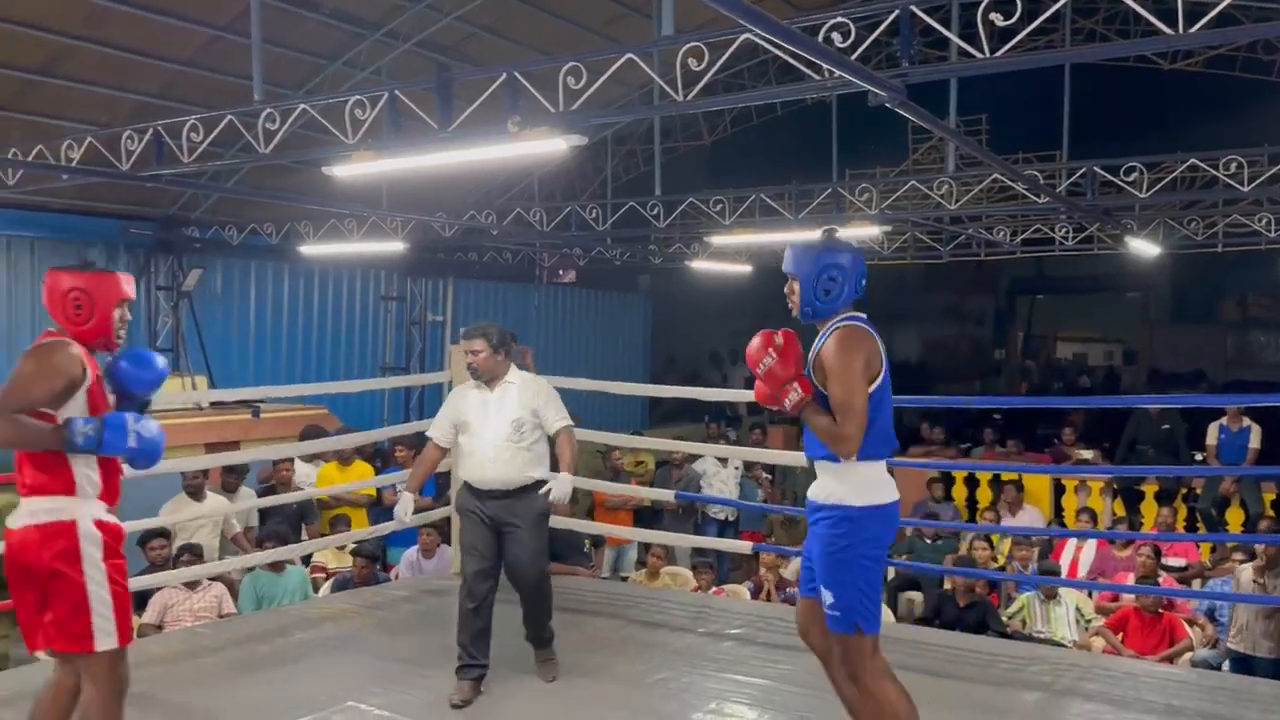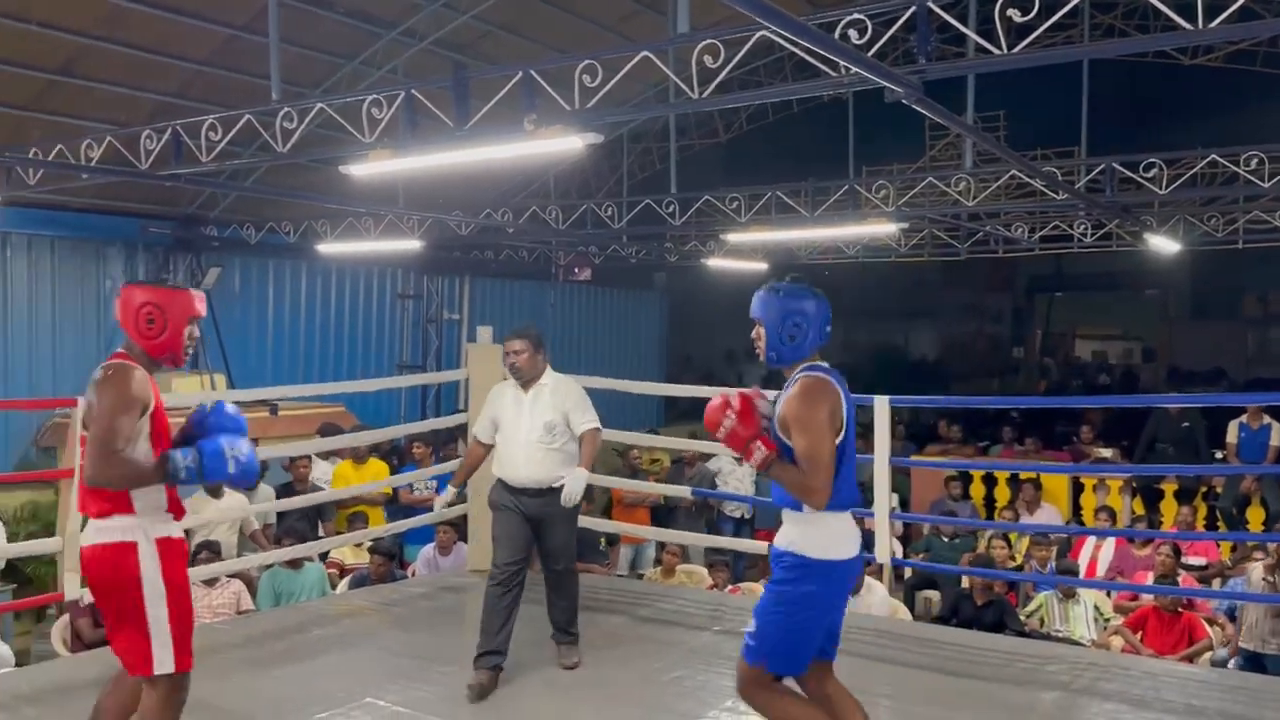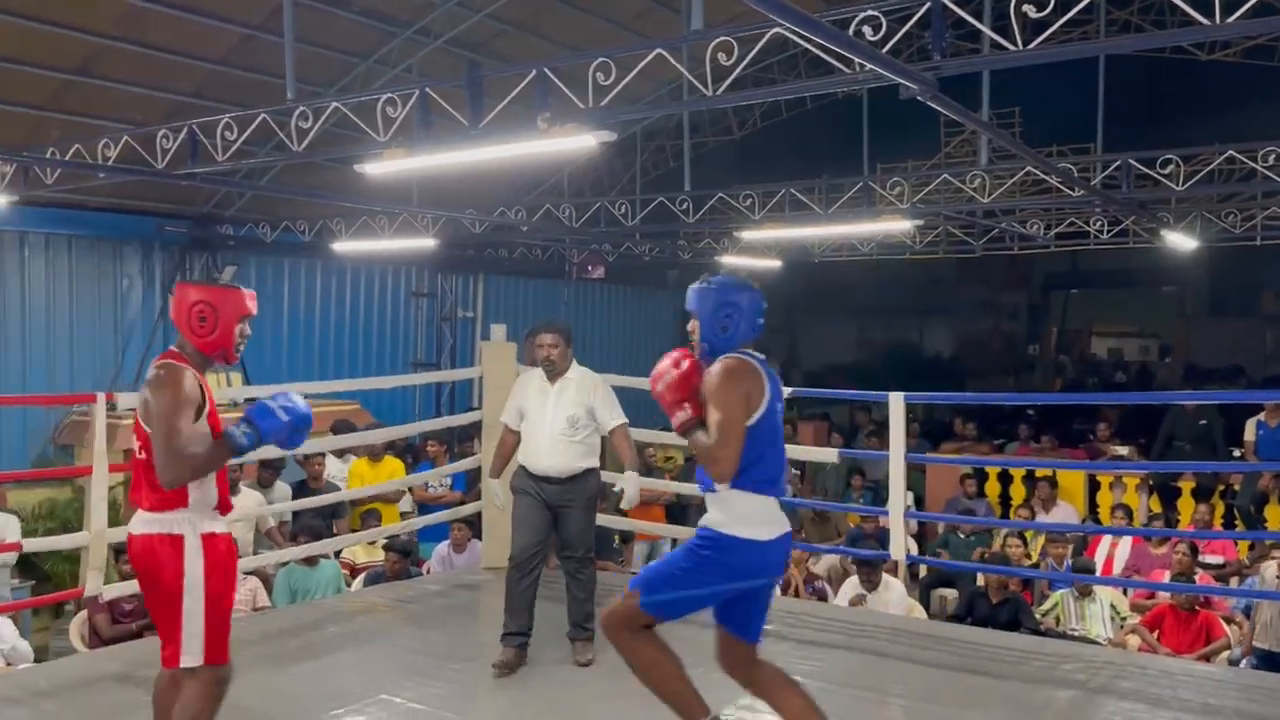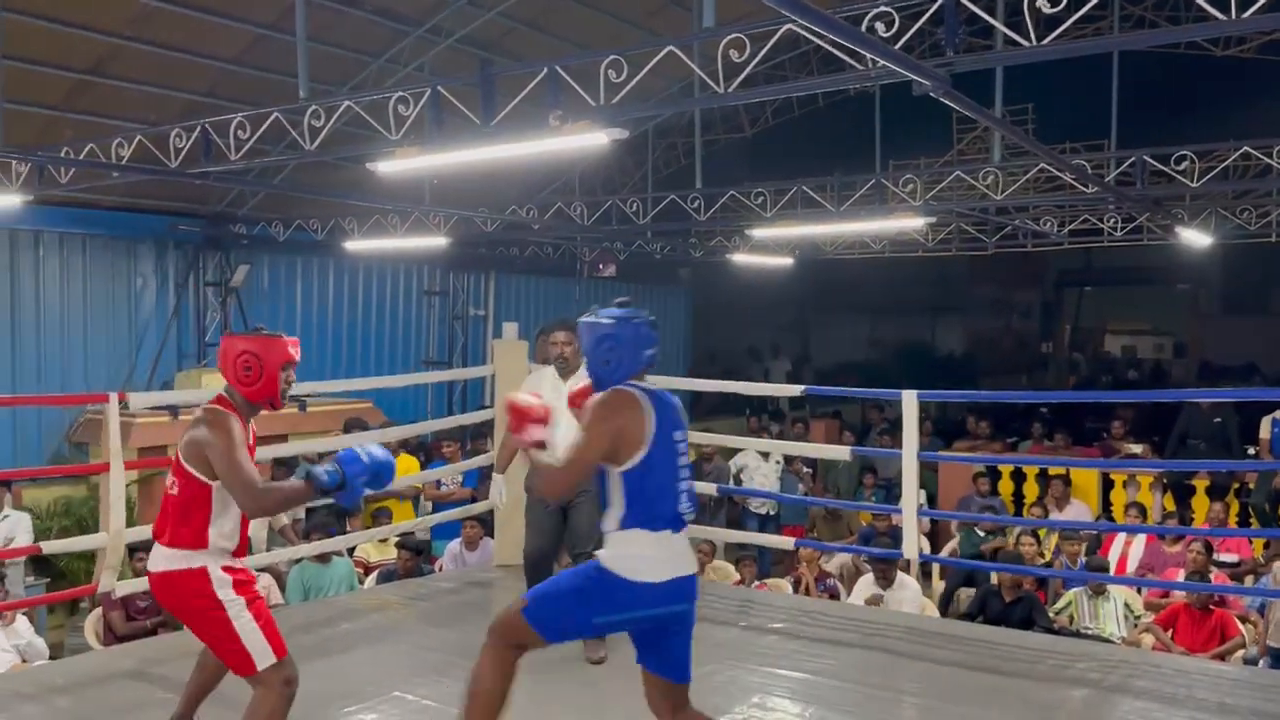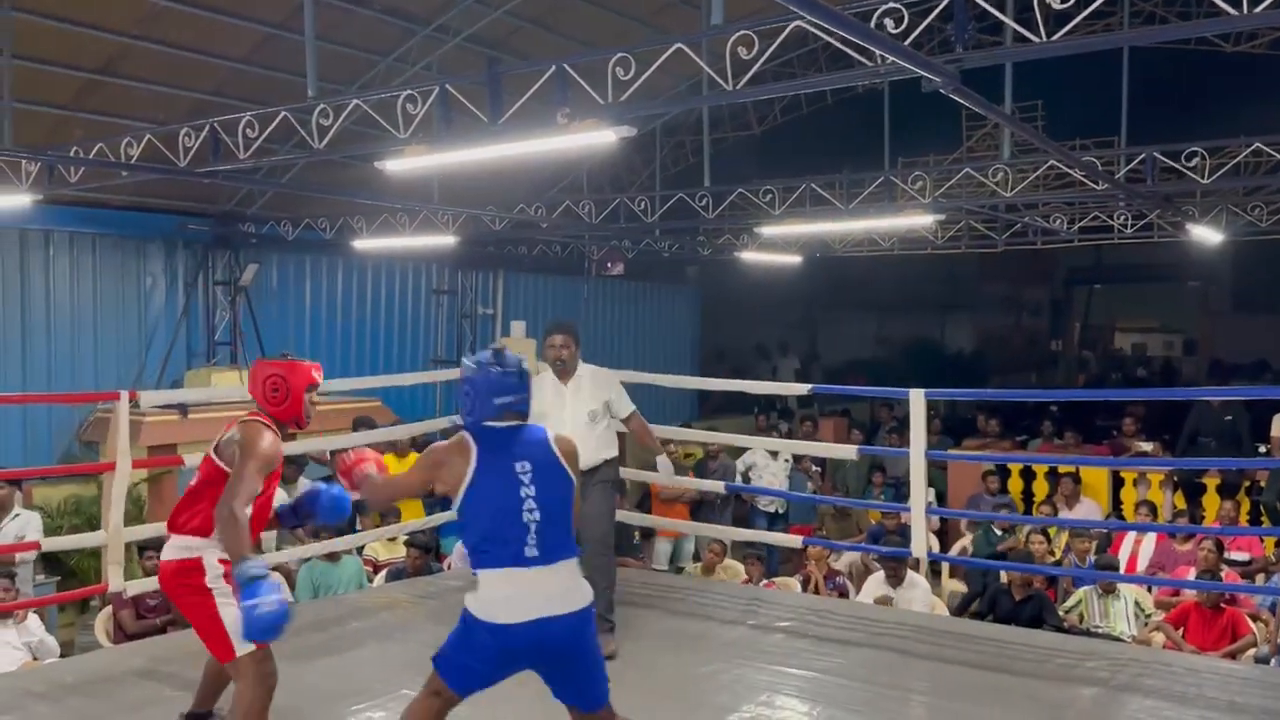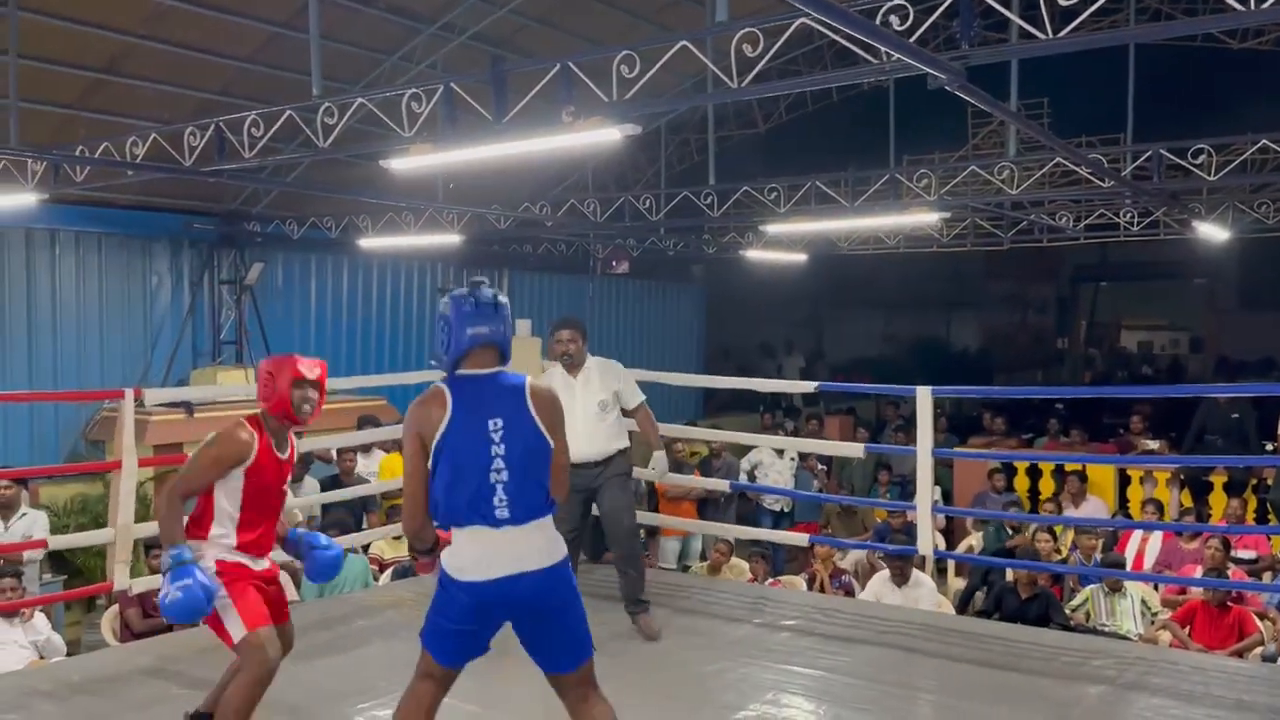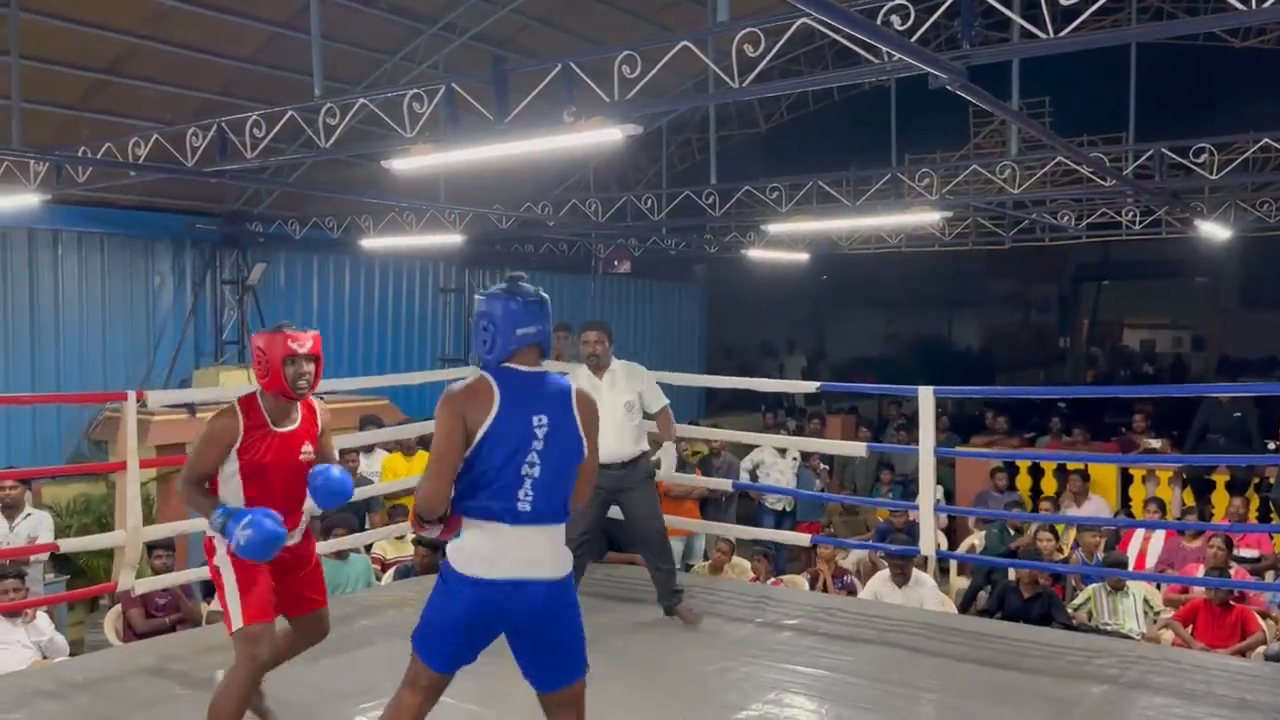
dt=0.2s
person 1, frame 1
left shoulder: (844, 342)
right shoulder: (843, 335)
left elbow: (846, 441)
left wrist: (791, 389)
right wrist: (791, 387)
left hip: (854, 509)
right hip: (843, 503)
left knee: (857, 656)
right knee: (813, 629)
person 1, frame 2
left shoulder: (808, 393)
right shoulder: (820, 384)
left elbow: (816, 491)
left wrist: (755, 450)
right wrist: (764, 428)
left hip: (813, 559)
right hip: (830, 551)
right knee: (816, 677)
person 1, frame 3
left shoulder: (728, 373)
right shoulder: (756, 373)
left elbow: (721, 464)
left wrist: (681, 411)
right wrist: (697, 401)
left hip: (736, 539)
right hip: (766, 538)
left knee: (620, 621)
right knee: (742, 662)
person 1, frame 4
left shoulder: (612, 405)
right shoulder: (669, 405)
left elbow: (554, 485)
left wrist: (531, 436)
left hip: (629, 578)
right hip: (677, 578)
left knee: (504, 637)
person 1, frame 5
left shoulder: (456, 454)
right shoulder: (562, 448)
left elbow: (383, 491)
left wrist: (358, 472)
left hip: (496, 618)
right hip: (569, 612)
person 1, frame 6
left shoulder: (428, 409)
right shoulder: (541, 398)
left elbow: (413, 513)
right elbow: (560, 492)
left wrist: (422, 548)
left hip: (471, 573)
right hip: (543, 569)
left knee: (429, 681)
person 1, frame 7
left shoulder: (466, 397)
right shoulder: (581, 404)
left elbow: (432, 498)
left wrist: (422, 515)
left hip: (476, 573)
right hip: (549, 577)
person 2, frame 1
left shoulder: (74, 364)
right shoulder: (64, 356)
left wrist: (130, 404)
right wrist: (90, 436)
left hip: (38, 531)
right hip: (71, 530)
left knee: (73, 669)
right knee: (107, 673)
person 2, frame 2
left shoulder: (122, 377)
right shoulder: (125, 379)
right elbow: (101, 470)
left wrist: (193, 435)
right wrist: (189, 464)
left hip: (111, 545)
right hip: (136, 548)
left knee: (139, 671)
right knee: (164, 684)
person 2, frame 3
left shoulder: (178, 375)
right shoulder: (176, 380)
right elbow: (172, 470)
left wrist: (248, 430)
right wrist: (246, 435)
left hip: (160, 535)
right hip: (184, 539)
left knee: (184, 661)
right knee: (206, 674)
person 2, frame 4
left shoulder: (231, 419)
right shoulder: (219, 426)
left elbow: (238, 487)
right elbow: (253, 500)
left wrist: (321, 477)
right wrist: (332, 477)
left hip: (183, 565)
right hip: (199, 570)
left knee: (234, 642)
right knee: (279, 679)
person 2, frame 5
left shoulder: (251, 432)
right shoulder: (262, 438)
right elbow: (229, 508)
left wrist: (293, 514)
right wrist: (251, 576)
left hip: (206, 561)
right hip: (201, 564)
left knee: (235, 638)
right knee: (257, 673)
person 2, frame 6
left shoulder: (288, 443)
right shoulder: (240, 437)
right elbow: (170, 497)
left wrist: (298, 541)
right wrist: (179, 560)
left hip: (256, 564)
right hip: (216, 565)
left knee: (279, 642)
right knee: (262, 657)
person 2, frame 7
left shoulder: (314, 413)
right shoulder: (233, 421)
left elbow: (326, 467)
right elbow: (189, 486)
left wrist: (332, 483)
right wrist: (227, 521)
left hip: (292, 541)
right hip: (241, 548)
left knee: (314, 627)
right knee: (256, 653)
left ankle: (240, 688)
person 3, frame 1
left shoulder: (535, 388)
right shoulder: (460, 396)
left elbow: (564, 432)
right elbow: (436, 447)
left wrist: (566, 474)
right wrist: (409, 491)
left hip: (526, 500)
right hip: (475, 501)
left knee: (531, 579)
right knee: (475, 586)
left ankle: (542, 645)
right ankle: (471, 672)
person 3, frame 2
left shoulder: (568, 390)
right shoulder: (499, 395)
left elbow: (590, 434)
right elbow: (479, 445)
left wrist: (580, 472)
right wrist: (453, 486)
left hip: (555, 498)
right hip: (508, 497)
left knee: (560, 572)
right knee: (503, 577)
left ankle: (567, 638)
right ankle: (488, 666)
person 3, frame 3
left shoulder: (592, 384)
right shoulder: (525, 383)
left elbow: (618, 431)
right elbow: (510, 432)
left wrist: (630, 472)
right wrist: (494, 476)
left hip: (579, 486)
right hip: (532, 484)
left knee: (578, 561)
right knee: (522, 559)
left ankle: (581, 636)
right ankle: (514, 642)
person 3, frame 4
right shoulder: (535, 382)
right wrist: (498, 473)
left hip: (589, 481)
right hip: (543, 479)
left knee: (589, 556)
right knee: (537, 554)
left ankle: (593, 632)
person 3, frame 5
left shoulder: (602, 379)
right shoulder: (536, 387)
left elbow: (633, 421)
left wrist: (660, 455)
left hip: (599, 477)
left knee: (598, 548)
left ankle: (604, 627)
person 3, frame 6
left shoulder: (611, 371)
right shoulder: (546, 383)
left elbow: (639, 410)
left wrist: (657, 450)
left hip: (612, 468)
right hip: (568, 472)
left knee: (624, 535)
right knee: (564, 541)
left ankle: (638, 609)
person 3, frame 7
left shoulder: (636, 374)
right shoulder: (570, 383)
left elbow: (662, 411)
left wrist: (669, 443)
left hip: (635, 470)
left knee: (652, 536)
right knee: (577, 540)
left ankle: (673, 600)
